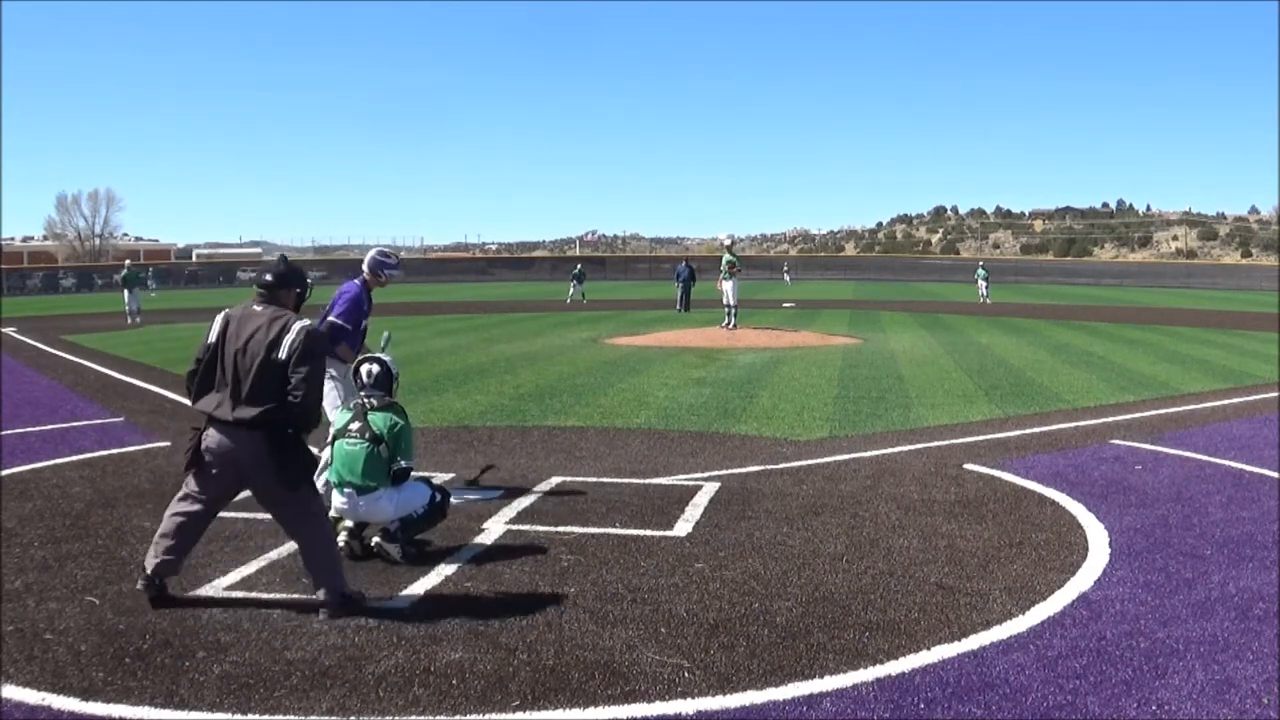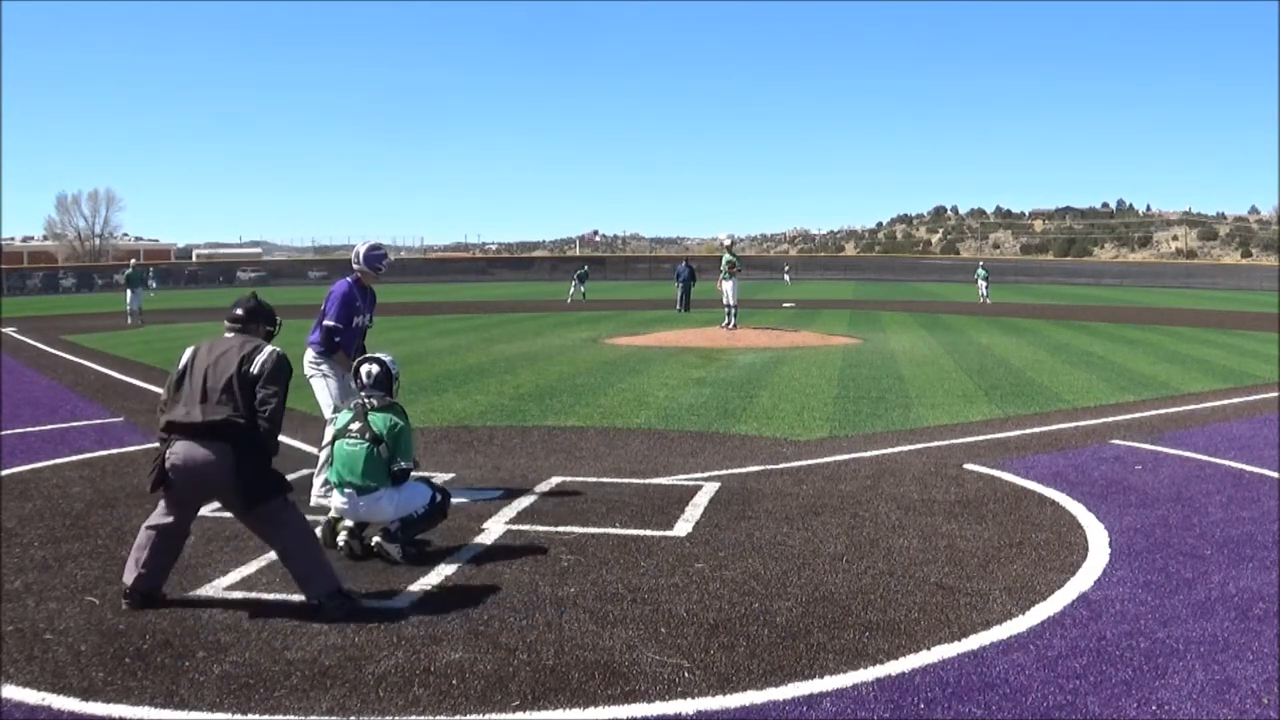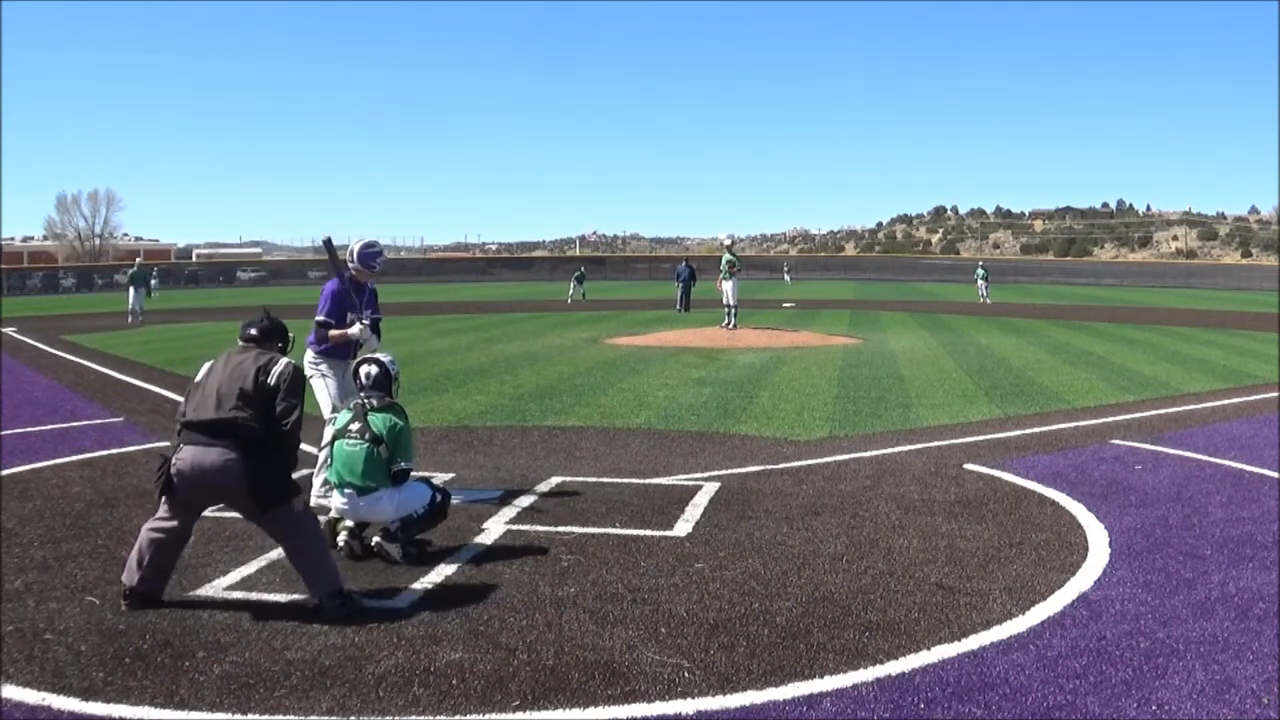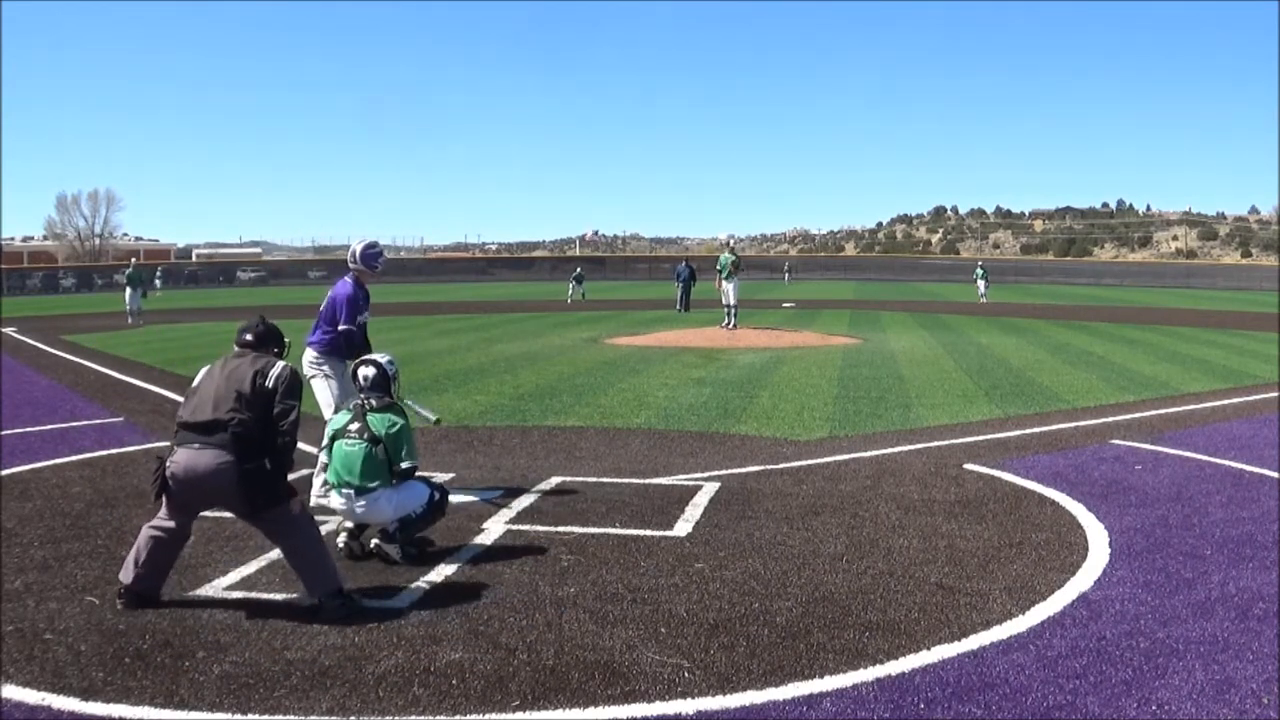
dt=0.5s
person 1, frame 1
left shoulder: (225, 320)
right shoulder: (299, 331)
left elbow: (195, 379)
right elbow: (303, 398)
right wrist: (300, 430)
left hip: (218, 436)
right hip: (267, 442)
left knee: (190, 508)
right knee: (306, 517)
left ankle: (153, 578)
right ankle: (334, 596)
person 1, frame 2
left shoulder: (195, 352)
right shoulder: (269, 357)
left elbow: (165, 405)
right elbow: (267, 419)
right wrist: (262, 460)
left hip: (181, 451)
right hip: (228, 456)
left knee: (166, 522)
right knee: (286, 526)
left ankle: (138, 589)
right ankle: (330, 596)
person 1, frame 3
left shoulder: (212, 366)
right shoulder: (283, 369)
left elbow: (182, 417)
right elbow: (287, 429)
right wrist: (283, 474)
left hip: (188, 456)
right hip: (237, 462)
left knee: (167, 524)
right knee: (297, 527)
left ankle: (137, 590)
right ankle: (332, 598)
person 1, frame 4
left shoulder: (209, 371)
right shoulder: (280, 372)
left elbow: (182, 420)
right elbow: (284, 432)
right wrist: (278, 476)
left hip: (183, 459)
right hip: (231, 465)
left knee: (169, 524)
right knee: (295, 525)
left ankle: (133, 589)
right ankle: (332, 598)
person 2, frame 1
left shoulder: (363, 294)
right shoulder: (354, 293)
right elbow: (330, 334)
left wrist: (370, 356)
right wrist: (358, 358)
left hip: (337, 364)
right hip: (326, 364)
right ankle: (322, 487)
person 2, frame 2
left shoulder: (368, 295)
right shoulder: (343, 291)
right elbow: (328, 338)
right wrist: (355, 368)
left hip: (342, 365)
right hip: (321, 362)
right ankle: (322, 494)
person 2, frame 3
left shoulder: (369, 291)
right shoulder: (335, 289)
left elbow: (375, 331)
right elbow: (321, 334)
left wrist: (369, 337)
right wrist: (350, 332)
left hip: (344, 364)
right hip: (322, 362)
right ankle: (321, 492)
person 2, frame 4
left shoulder: (357, 289)
right shoulder: (348, 293)
left elbow: (360, 334)
right elbow: (350, 340)
left hip: (335, 361)
right hip: (322, 361)
right ankle: (321, 490)
person 3, frame 1
left shoulder: (343, 415)
right shoulder: (394, 418)
left elbow: (331, 463)
right elbow: (402, 473)
left hip: (341, 503)
right hip: (376, 504)
right knee: (438, 497)
left ankle: (350, 529)
right ankle: (393, 535)
person 3, frame 2
left shoulder: (343, 416)
right shoulder: (393, 418)
left elbow: (331, 463)
right elbow: (401, 475)
left hip: (342, 502)
right hip: (376, 503)
right knee: (439, 497)
left ankle: (350, 529)
right ankle: (392, 535)
person 3, frame 3
left shoulder: (343, 416)
right shoulder: (394, 419)
left elbow: (331, 464)
right elbow: (401, 475)
left wrist: (336, 515)
left hip: (343, 503)
right hip: (376, 504)
right knee: (439, 497)
left ankle: (350, 529)
right ankle: (392, 535)
person 3, frame 4
left shoulder: (340, 417)
right shoulder: (394, 419)
left elbow: (325, 464)
right elbow: (406, 473)
right wrist: (395, 475)
left hip: (340, 502)
right hip: (374, 504)
right knee: (436, 494)
left ankle: (351, 530)
right ankle: (391, 536)
